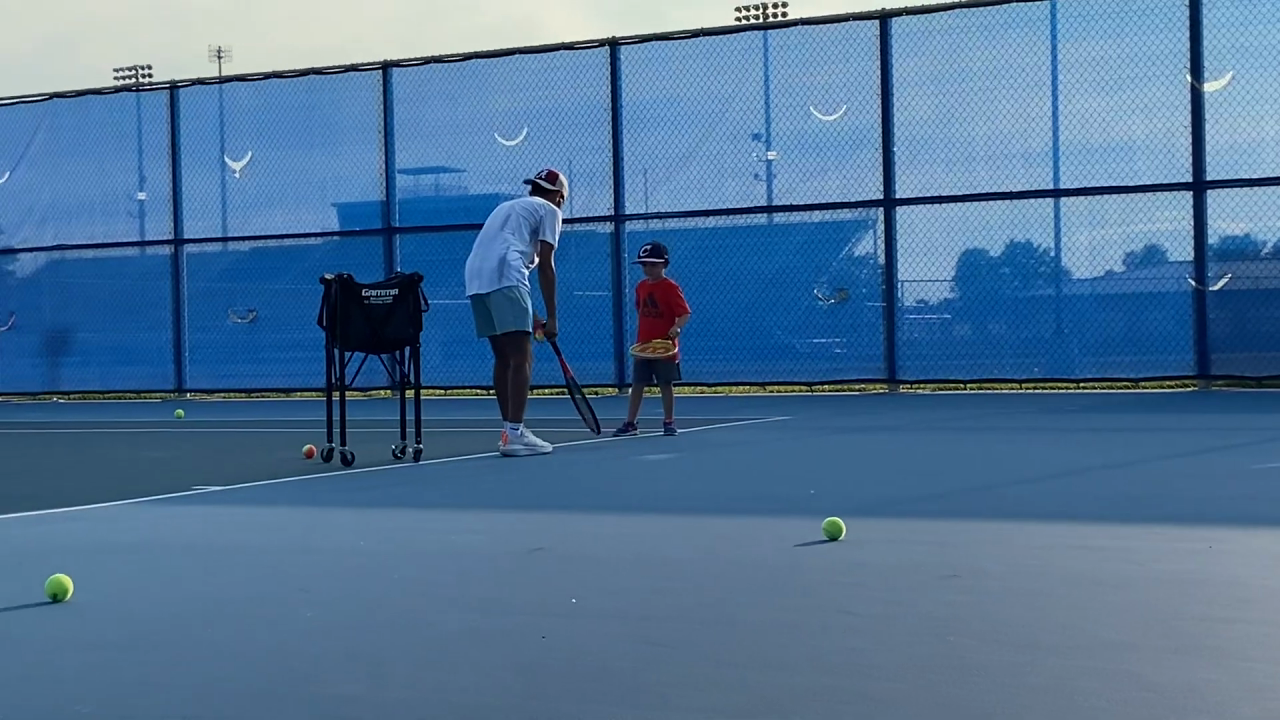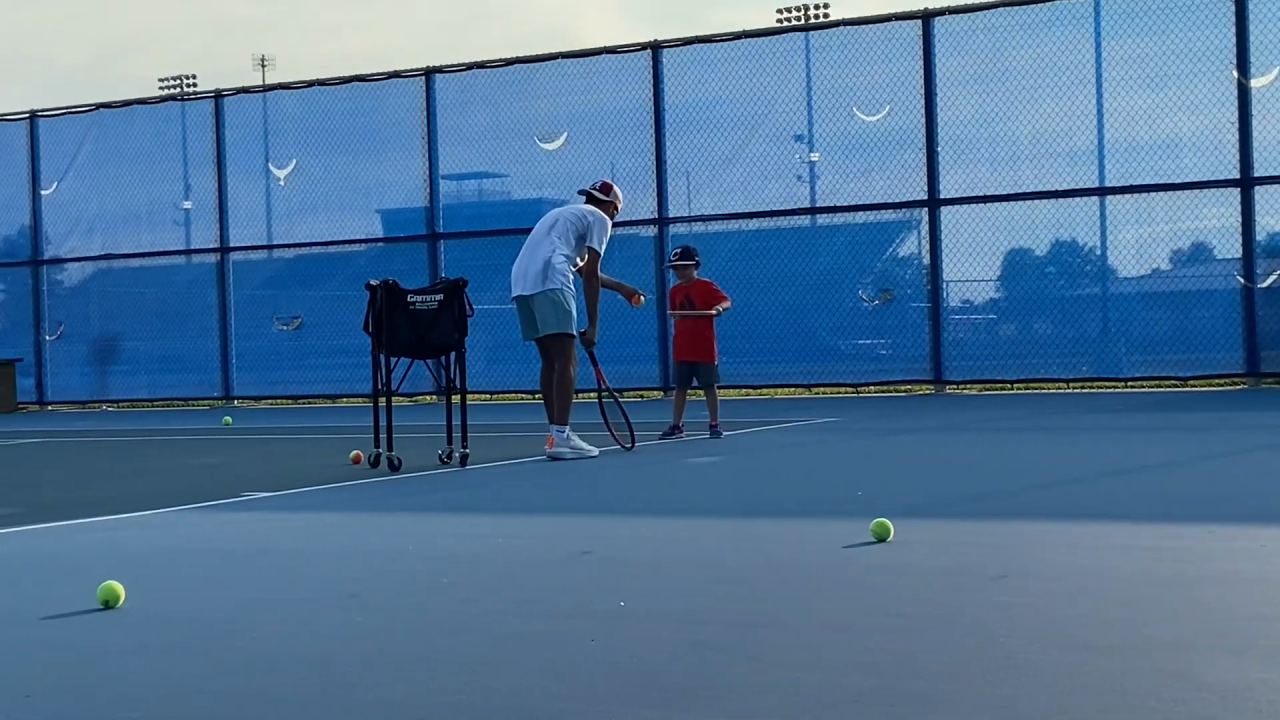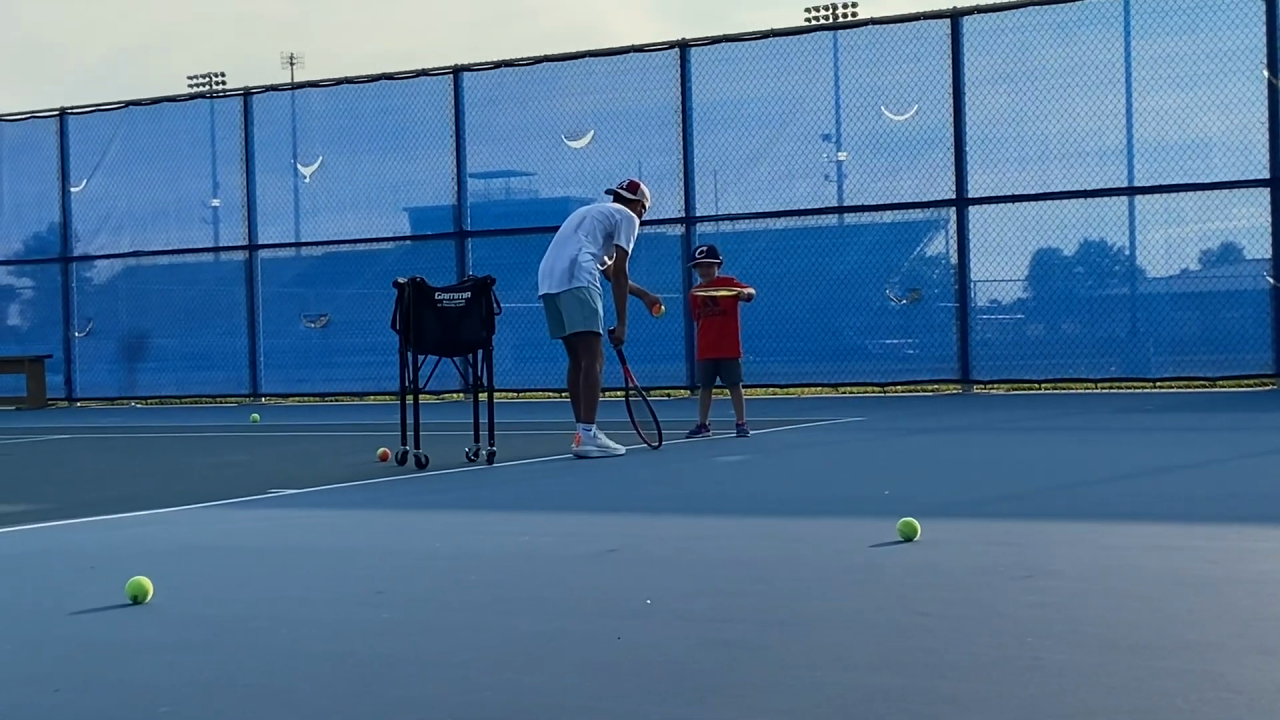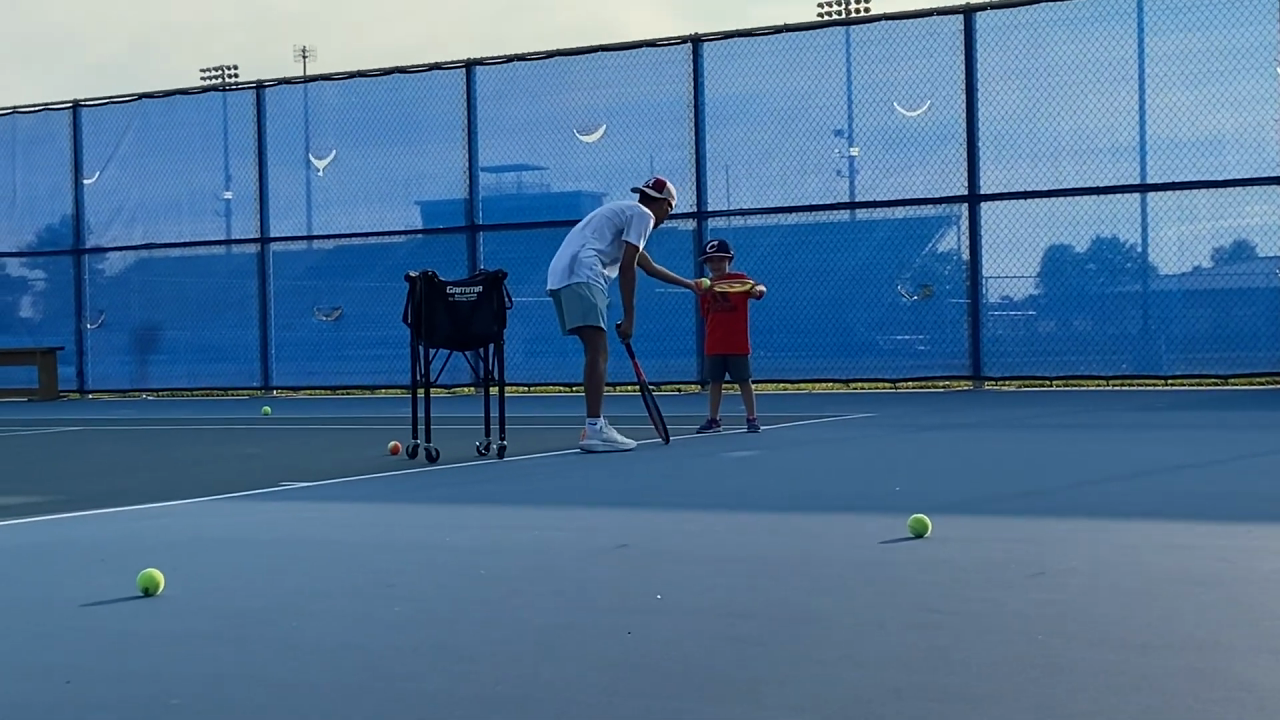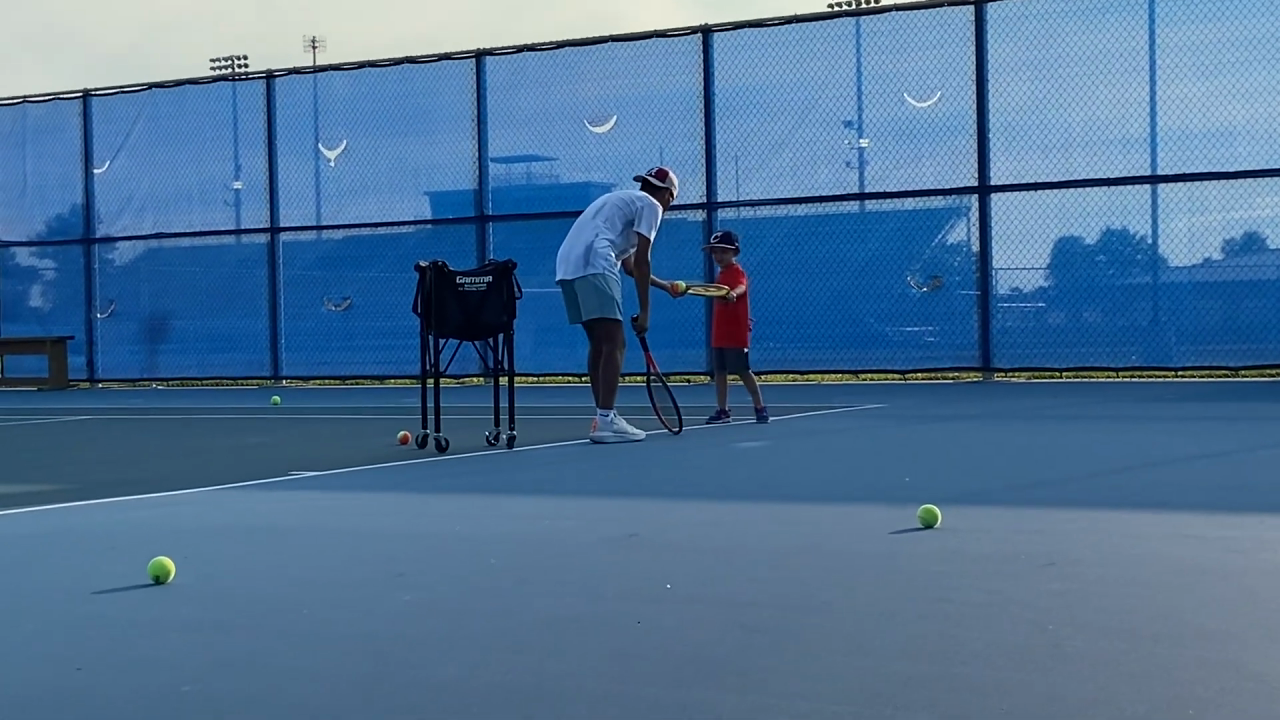
dt=1s
person 1, frame 1
left shoulder: (508, 207)
right shoulder: (549, 210)
right elbow: (545, 266)
left wrist: (528, 312)
right wrist: (552, 316)
left hip: (476, 279)
right hip: (504, 280)
left knee: (504, 358)
right knee: (521, 358)
left ankle: (510, 431)
right ankle: (515, 435)
person 1, frame 2
left shoulder: (565, 214)
right shoulder: (599, 218)
left elbow: (583, 271)
right elbow: (590, 276)
left wrist: (621, 288)
right wrist: (592, 325)
left hip: (521, 283)
right hip: (549, 283)
left knee: (551, 361)
right knee: (566, 361)
left ankle: (556, 434)
right ankle: (561, 437)
person 1, frame 3
left shoulder: (592, 213)
right shoulder: (627, 217)
left elbow: (609, 271)
right elbow: (620, 274)
left wrist: (644, 295)
right wrist: (622, 323)
left hip: (549, 281)
right hip: (576, 281)
left knee: (578, 359)
right knee: (593, 359)
left ankle: (582, 433)
right ankle: (588, 436)
person 1, frame 4
left shoulder: (624, 213)
right shoulder: (643, 215)
left elbow: (648, 266)
right elbow: (626, 269)
left wrist: (688, 284)
right wrist: (629, 318)
left hip: (561, 276)
right hip: (581, 276)
left knee: (595, 353)
right knee: (598, 353)
left ankle: (595, 427)
right ankle: (595, 430)
person 1, frame 5
left shoulder: (623, 200)
right shoulder: (651, 205)
left elbow: (629, 264)
right elbow: (642, 261)
left wrist: (665, 286)
right wrist: (644, 310)
left hip: (568, 266)
right hip: (593, 266)
left knee: (599, 344)
right knee: (614, 344)
left ankle: (603, 418)
right ankle: (605, 422)
person 2, frame 1
left shoulder: (671, 287)
right shoulder: (641, 286)
left elbow: (685, 313)
left wrist: (678, 327)
right hip: (643, 346)
left knee: (666, 384)
right knee: (637, 384)
left ankle: (669, 422)
right ankle: (630, 423)
person 2, frame 2
left shoulder: (707, 286)
right shoulder: (675, 291)
left elbow: (726, 301)
left wrist: (720, 307)
right wrist: (679, 323)
left hip: (705, 349)
right hip: (682, 349)
left knee: (709, 386)
right knee: (680, 387)
left ankle: (715, 424)
right ankle: (676, 426)
person 2, frame 3
left shoulder: (729, 283)
right shoulder: (695, 292)
left elbow: (751, 292)
right elbow: (698, 318)
left wrist: (745, 292)
right wrist: (702, 339)
left hip: (728, 347)
right hip: (705, 349)
left knee: (734, 385)
right knee: (705, 386)
left ankle: (741, 423)
right ankle: (703, 425)
person 2, frame 4
left shoulder: (739, 279)
left elbow: (761, 289)
right elbow: (707, 315)
left wrist: (757, 289)
left hip: (737, 343)
right hip: (713, 344)
left knee: (744, 380)
right knee: (714, 381)
left ankle: (752, 419)
right ankle: (713, 420)
person 2, frame 5
left shoulder: (736, 271)
right shoulder: (721, 274)
left elbow: (741, 287)
left wrist: (733, 293)
left hip: (736, 333)
right hip: (720, 334)
left knee: (742, 370)
right knee: (719, 371)
left ankle: (759, 406)
right ankle: (723, 411)
